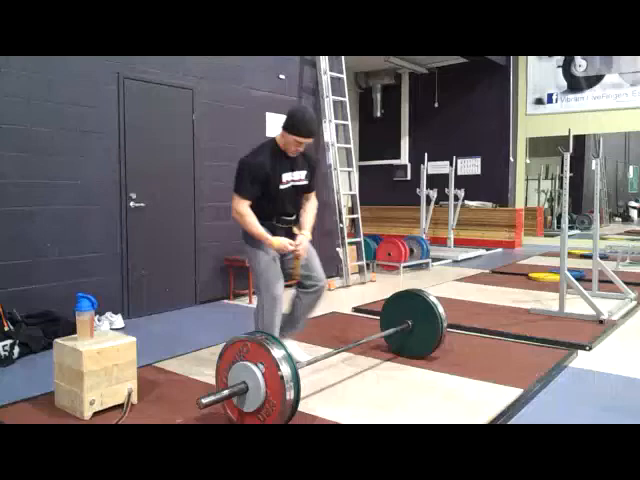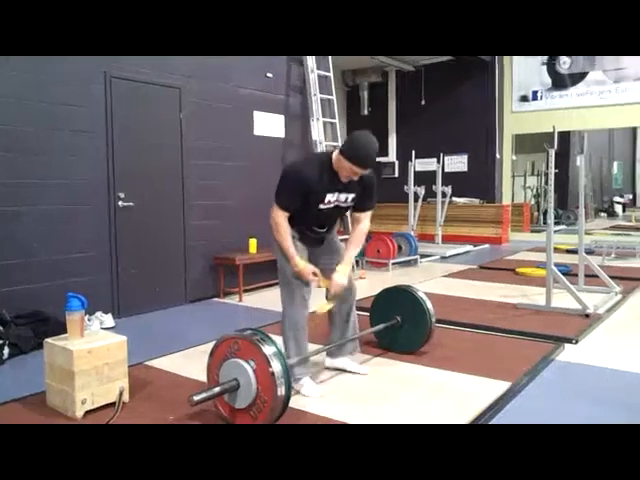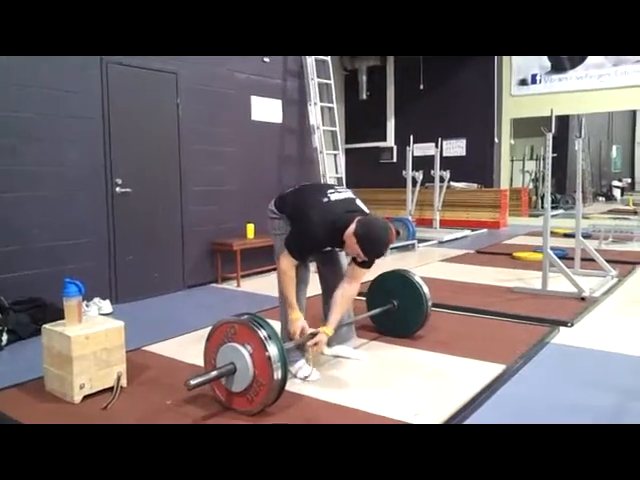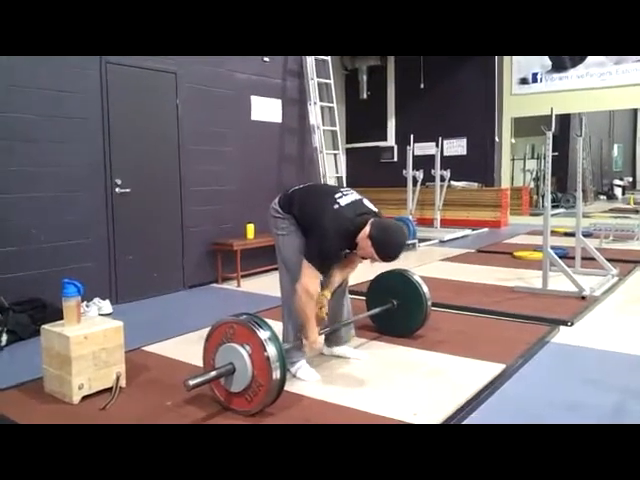
dt=1s
person 1, frame 1
left shoulder: (307, 161)
right shoulder: (256, 162)
left elbow: (310, 200)
right elbow: (239, 208)
left wrist: (305, 234)
right wrist: (269, 240)
left hip: (293, 232)
right hip: (261, 234)
left knee: (315, 281)
right knee: (272, 294)
left ankle: (284, 335)
person 1, frame 2
left shoulder: (366, 180)
right shoulder: (303, 172)
left elbow: (361, 223)
right elbow: (278, 217)
left wrist: (344, 266)
right wrist: (296, 261)
left hip: (326, 236)
right hip: (294, 236)
left knee: (344, 289)
right knee: (297, 300)
left ankle: (339, 353)
right ankle: (298, 374)
person 1, frame 3
left shoulder: (370, 235)
right shoulder: (316, 226)
left elbow: (350, 284)
right elbow: (285, 264)
left wrist: (328, 329)
right wrist: (294, 314)
right hip: (286, 216)
left knee: (337, 277)
right knee: (297, 281)
left ankle: (338, 341)
right ankle: (294, 357)
person 1, frame 4
left shoulder: (378, 228)
right shoulder: (332, 233)
left elbow: (348, 263)
right elbow: (305, 288)
left wrist: (326, 294)
right wrist: (311, 336)
left hip: (316, 212)
right hip: (288, 215)
left knee: (338, 280)
right knee: (296, 281)
left ankle: (336, 342)
right ankle: (294, 357)
